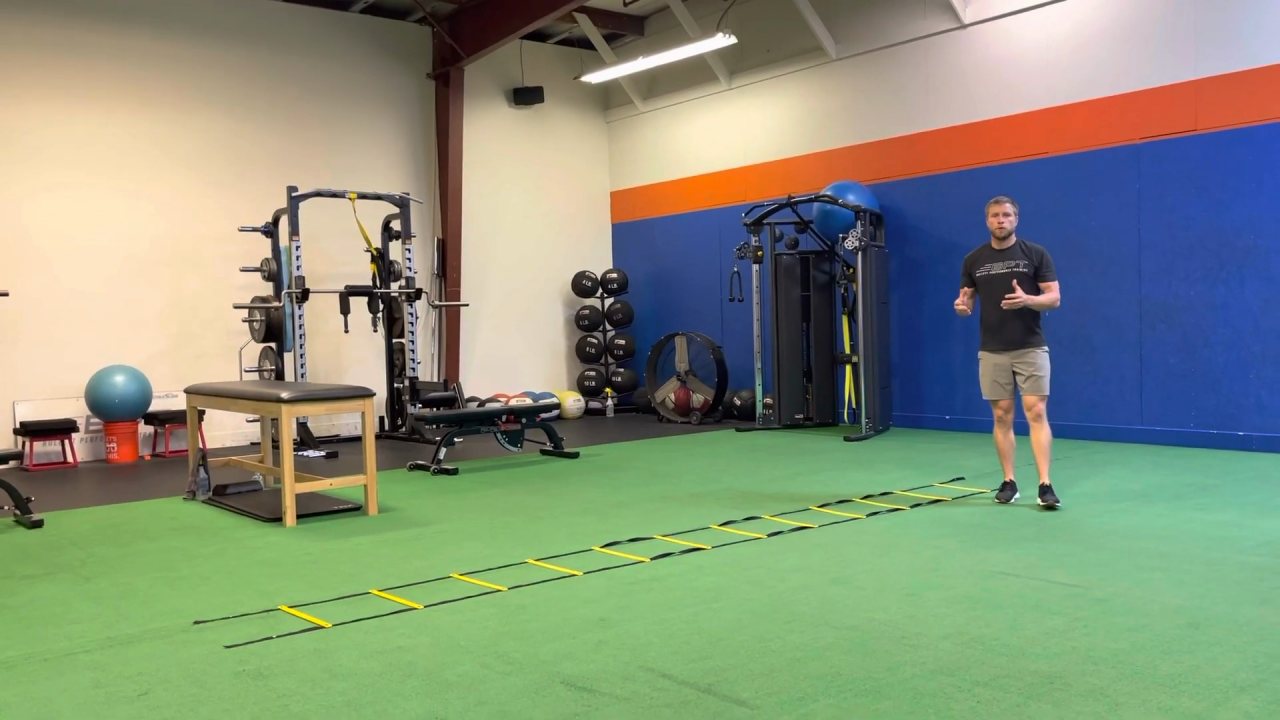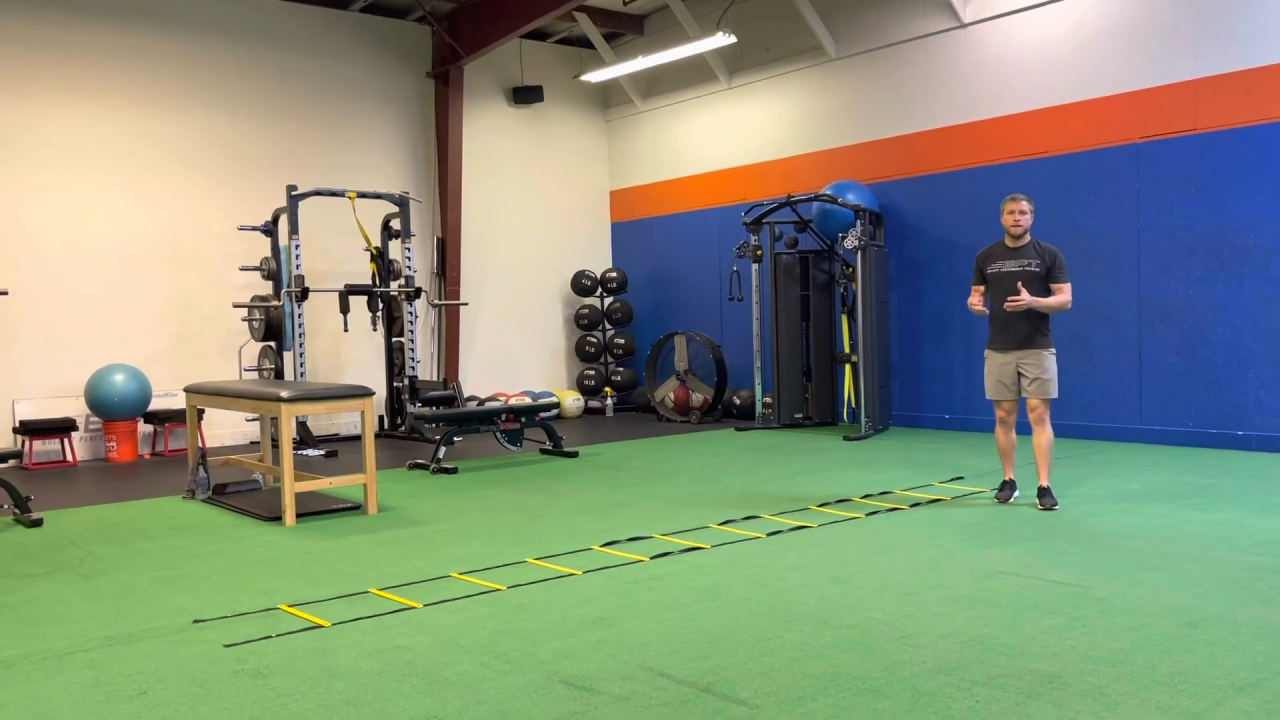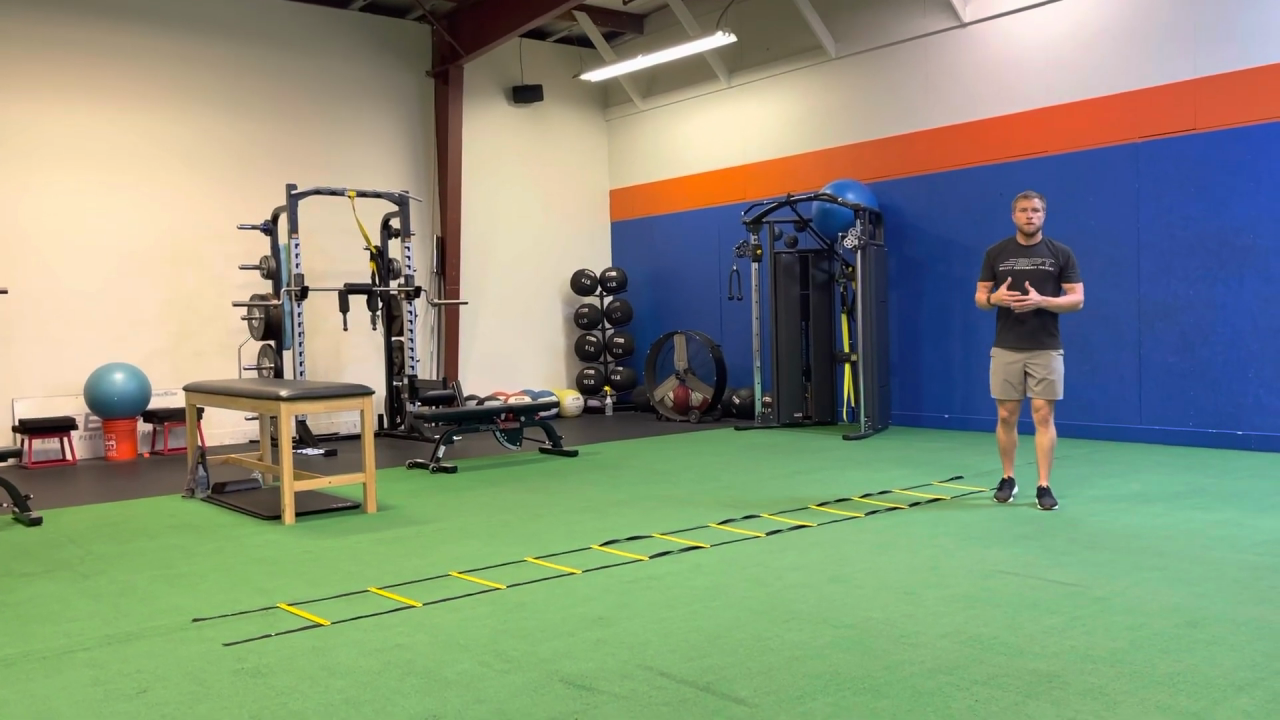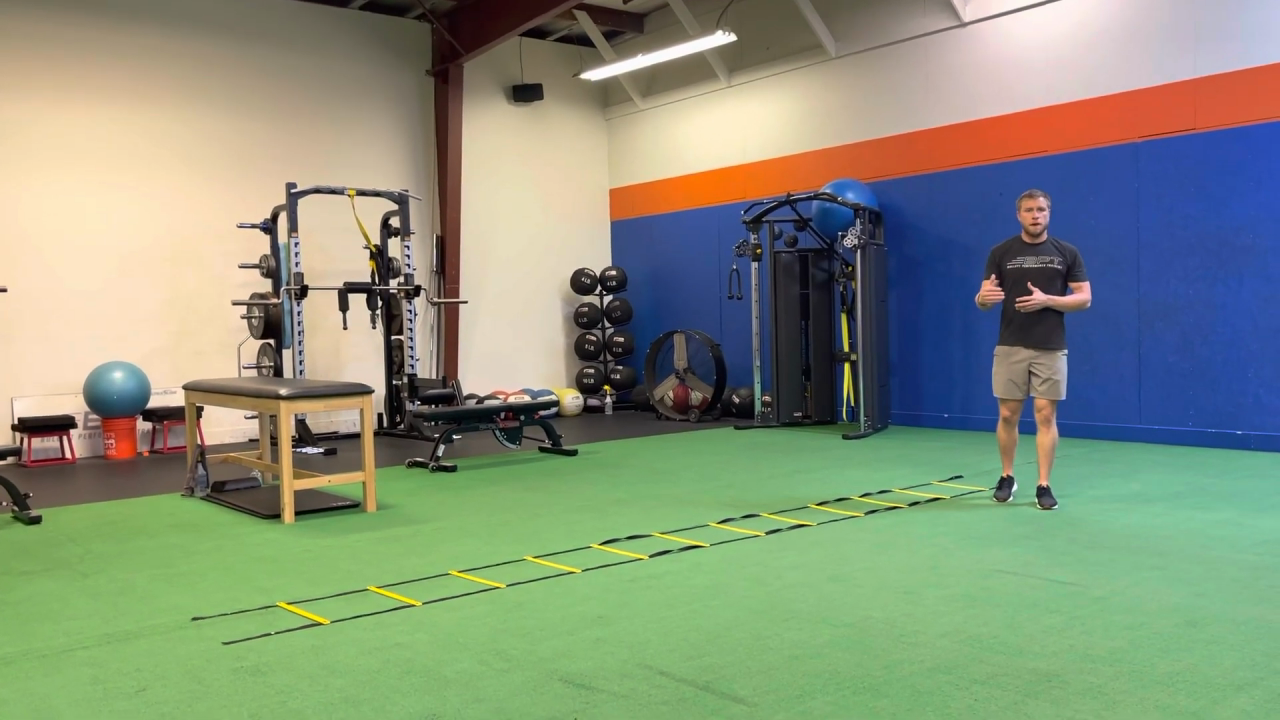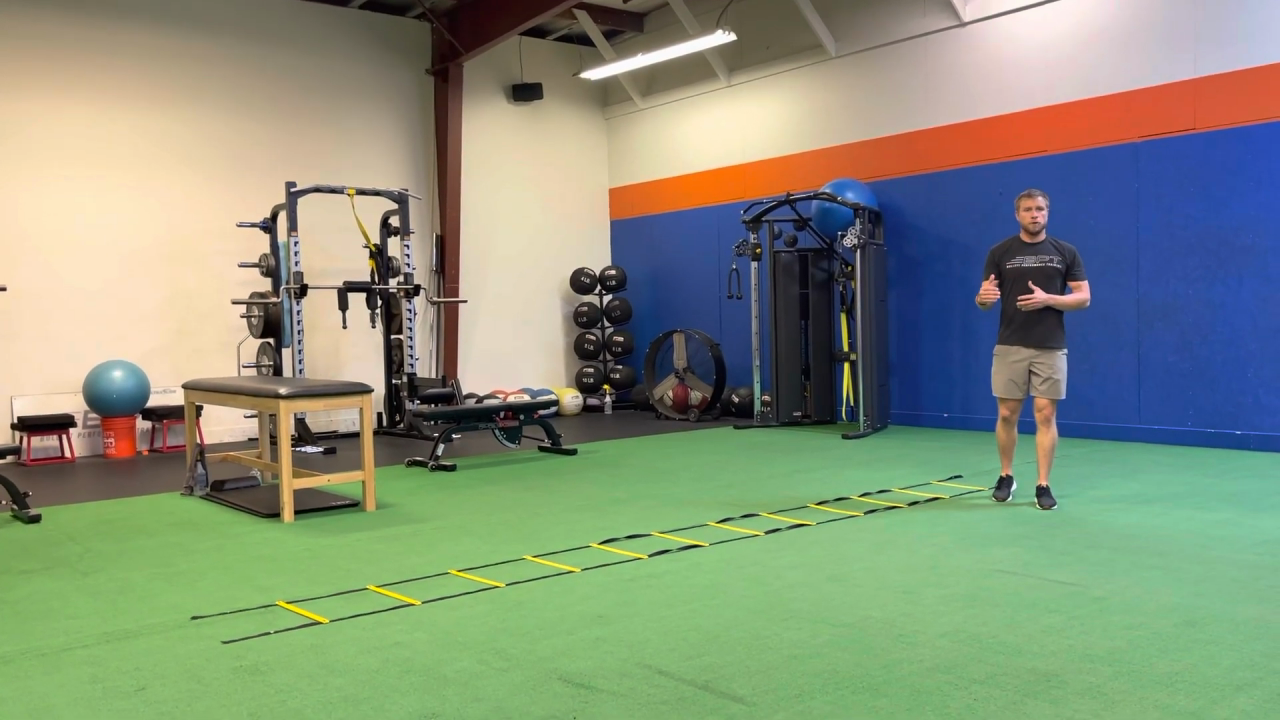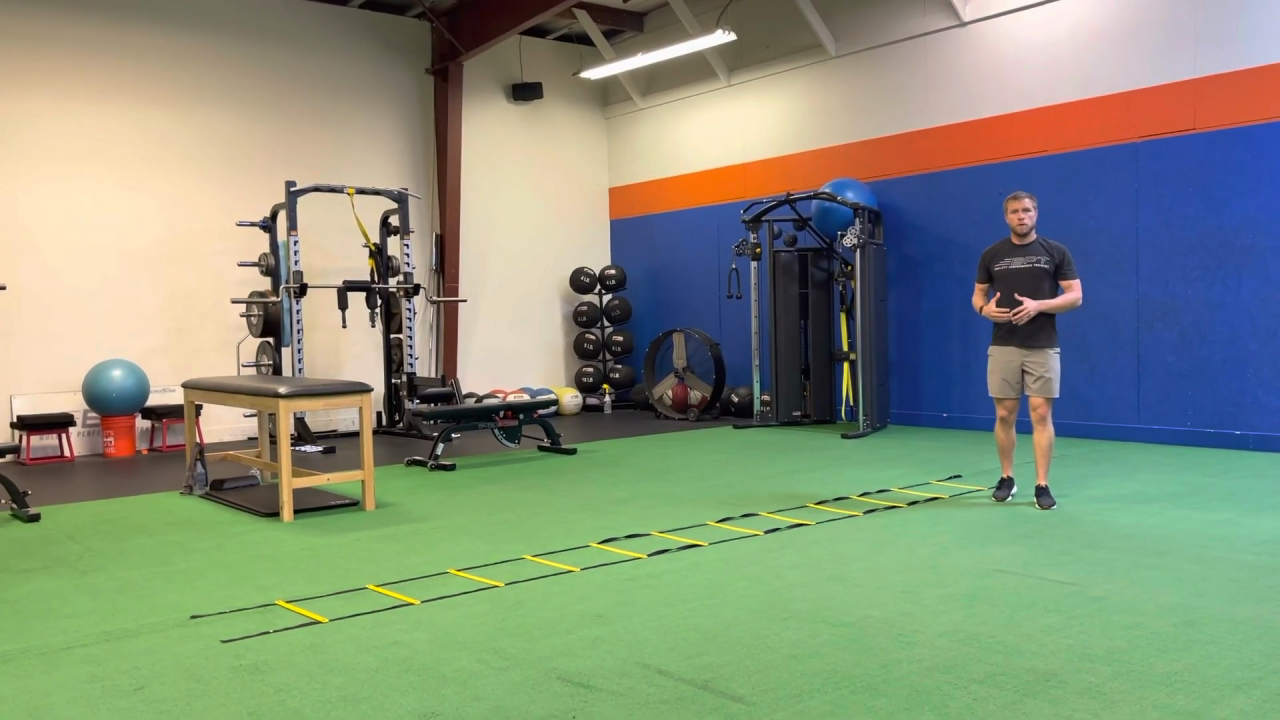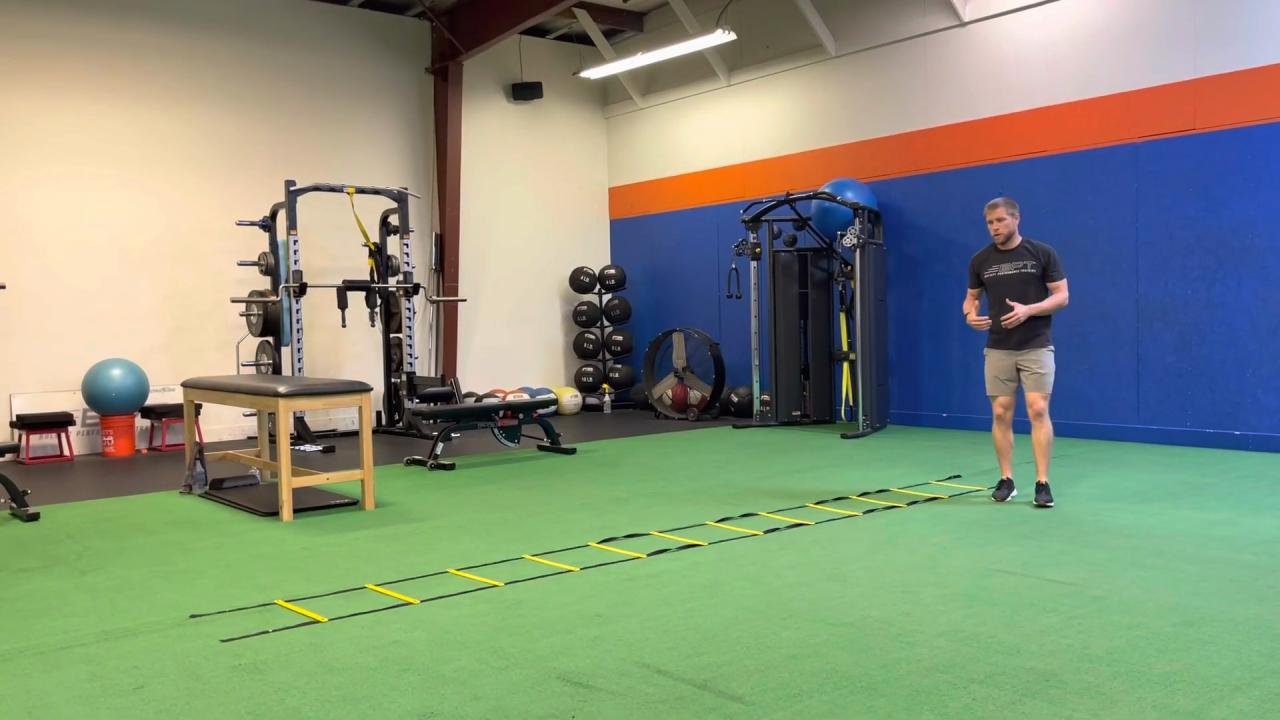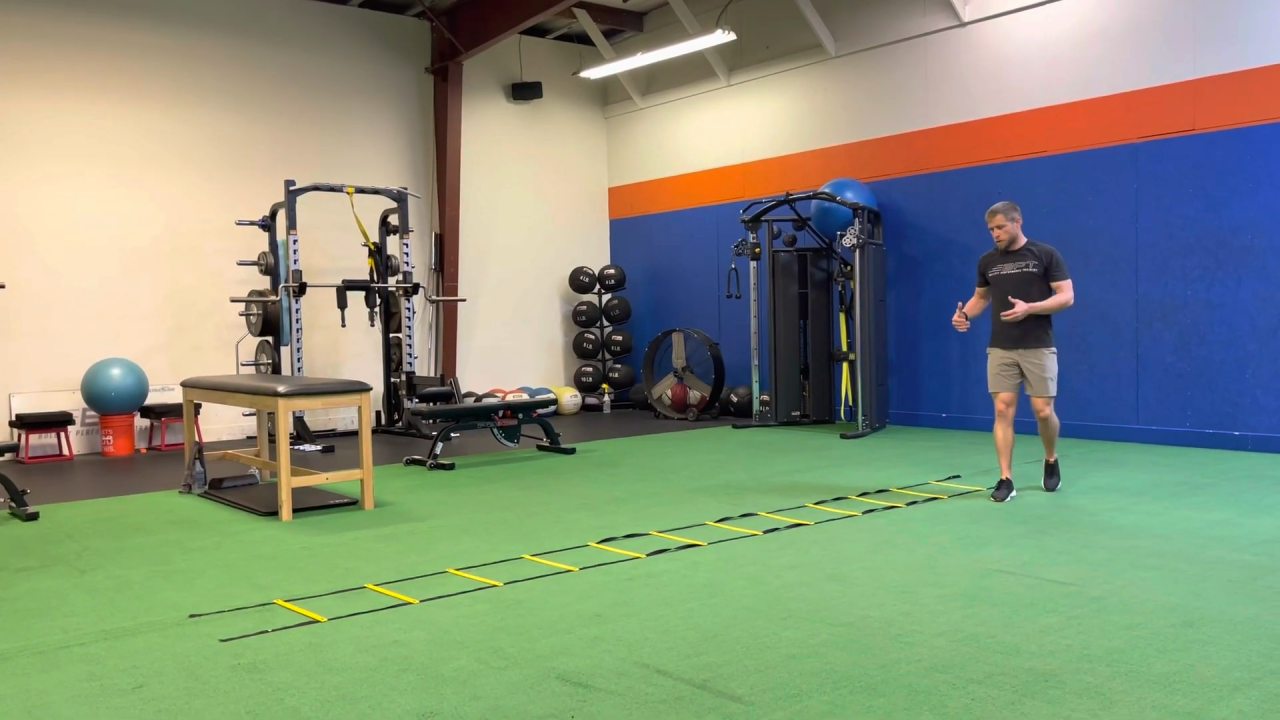
dt=0.3s
person 1, frame 1
left shoulder: (1036, 254)
right shoulder: (973, 260)
left elbow: (1054, 297)
right elbow: (966, 299)
left wrist: (1027, 299)
right wrist: (961, 305)
left hip: (1031, 348)
right hip: (992, 351)
left knee: (1036, 413)
right knee: (1002, 416)
left ankle: (1045, 484)
right ankle: (1009, 482)
person 1, frame 2
left shoulder: (1049, 254)
right shoulder: (986, 256)
left elbow: (1065, 300)
right elbow: (976, 296)
left wrist: (1032, 301)
right wrist: (974, 303)
left hip: (1038, 349)
right hip: (998, 350)
left knee: (1040, 416)
right knee: (1004, 417)
left ankle: (1044, 485)
right ankle: (1008, 480)
person 1, frame 3
left shoulder: (1061, 254)
right shoulder: (995, 253)
left elbow: (1077, 300)
right elbow: (980, 298)
left wrist: (1040, 301)
right wrist: (994, 298)
left hip: (1046, 349)
right hip: (1006, 349)
left knee: (1044, 415)
right knee: (1006, 416)
left ankle: (1043, 485)
right ankle: (1008, 478)
person 1, frame 4
left shoulder: (1067, 252)
right shoulder: (1001, 252)
left elbow: (1084, 298)
right elbow: (983, 298)
left wrist: (1047, 300)
right wrist: (985, 297)
left hip: (1051, 348)
right hip: (1010, 348)
left knee: (1046, 415)
right knee: (1008, 415)
left ankle: (1043, 485)
right ankle: (1007, 477)
person 1, frame 5
left shoulder: (1066, 252)
right shoulder: (1000, 252)
left elbow: (1083, 297)
right elbow: (983, 296)
left wrist: (1048, 298)
right wrist: (984, 297)
left hip: (1051, 348)
right hip: (1009, 347)
left knee: (1046, 415)
right knee: (1007, 414)
left ankle: (1043, 485)
right ankle: (1006, 476)
person 1, frame 6
left shoulder: (1056, 252)
right shoulder: (991, 254)
left elbow: (1075, 296)
right elbow: (978, 295)
left wrist: (1039, 306)
right wrist: (986, 310)
left hip: (1043, 348)
right hip: (1003, 347)
left knee: (1041, 414)
right knee: (1004, 415)
left ankle: (1042, 485)
right ankle: (1006, 478)
person 1, frame 7
left shoulder: (1043, 253)
right shoulder: (980, 260)
left elbow: (1062, 295)
right elbow: (973, 297)
left wrist: (1028, 310)
right wrist: (971, 313)
left hip: (1037, 347)
right hip: (998, 349)
left knee: (1038, 410)
right knee: (1001, 413)
left ankle: (1041, 483)
right ankle: (1006, 479)
person 1, frame 8
left shoulder: (1047, 255)
right shoulder: (987, 261)
left elbow: (1066, 297)
right elbow: (981, 297)
left wrist: (1029, 307)
right wrist: (964, 314)
left hip: (1039, 347)
right hip: (1000, 348)
left knee: (1044, 411)
right knee: (1003, 411)
left ankle: (1051, 460)
right ankle: (1006, 479)
